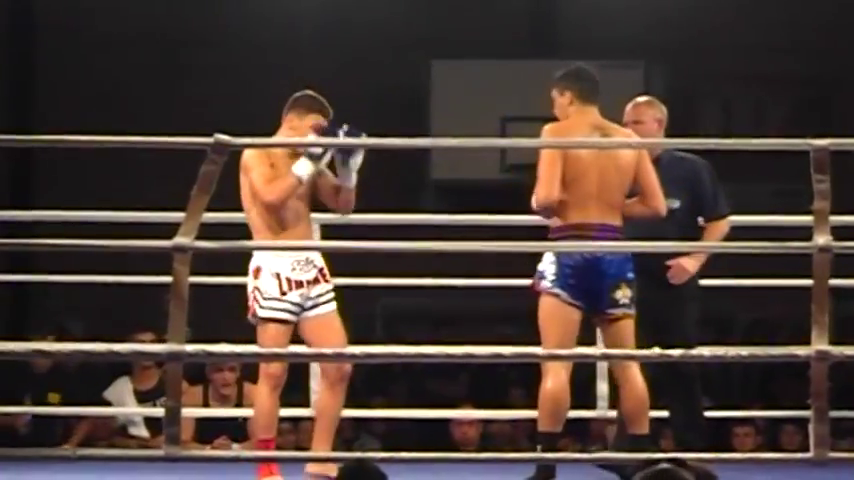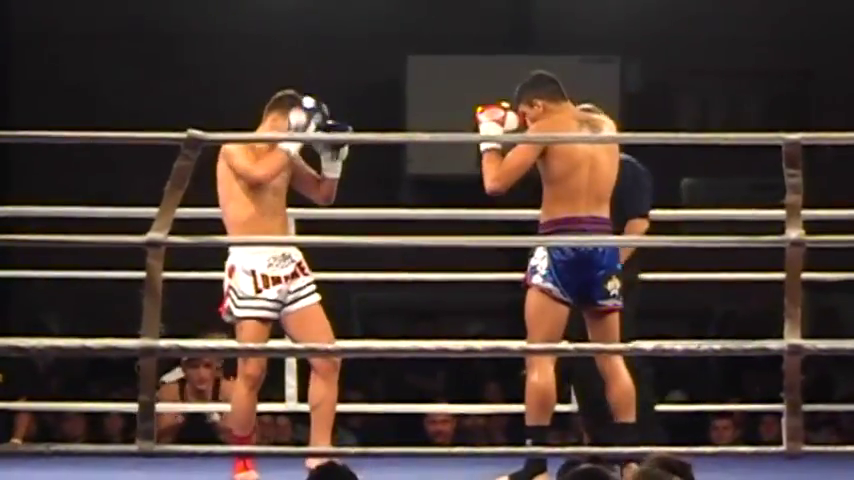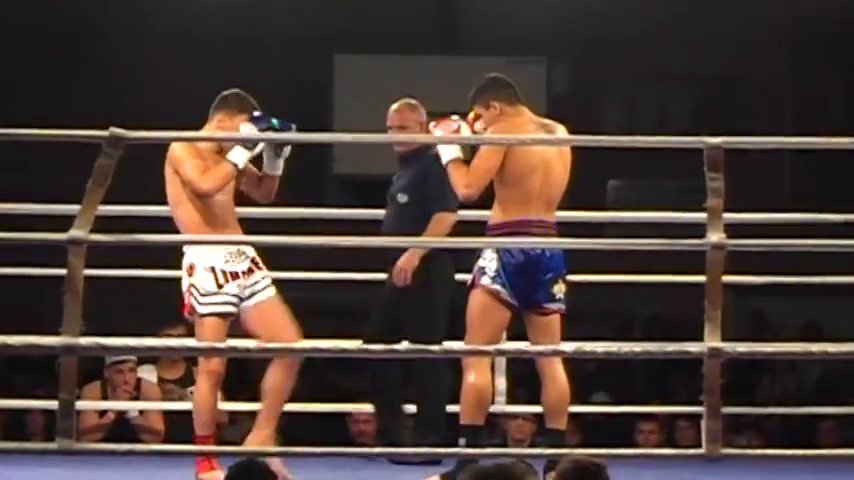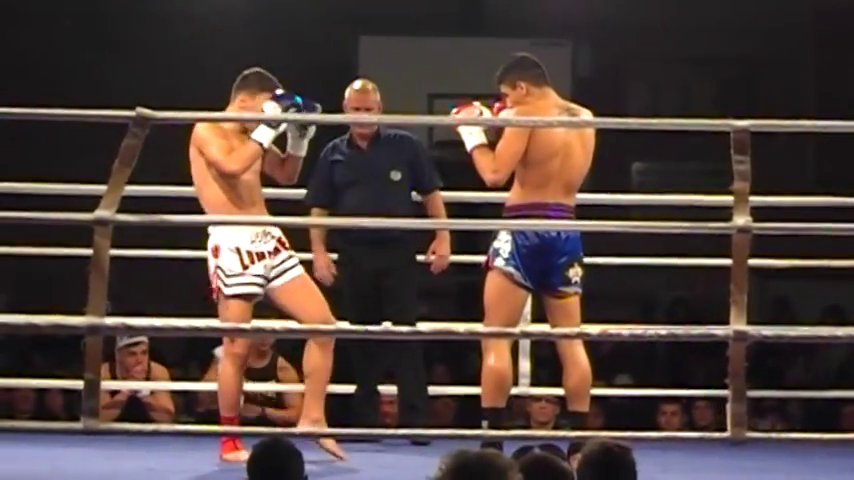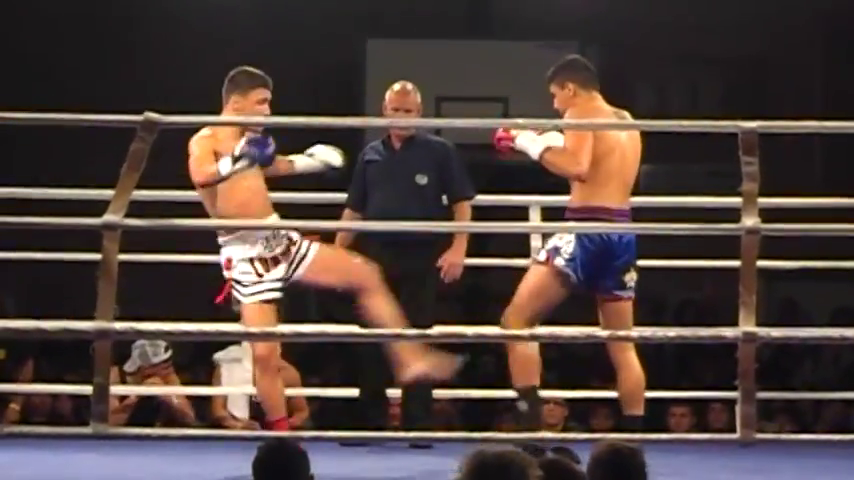
dt=1s
person 1, frame 1
left shoulder: (557, 132)
right shoulder: (629, 140)
left elbow: (546, 197)
right elbow: (656, 207)
left wrist: (542, 203)
left hip: (568, 256)
right hip: (614, 254)
left knee: (555, 366)
right knee: (626, 366)
person 1, frame 2
left shoulder: (546, 128)
right shoulder: (606, 127)
left elbow: (495, 182)
left wrist: (489, 132)
right wrist: (516, 128)
left hip: (561, 247)
right hip: (602, 246)
left knee: (540, 357)
right knee: (611, 357)
person 1, frame 3
left shoulder: (504, 131)
right shoulder: (559, 134)
left elbow: (467, 188)
left wrist: (448, 144)
right wrist: (476, 135)
left hip: (509, 249)
right hip: (547, 249)
left knee: (476, 357)
right knee: (549, 358)
person 1, frame 4
left shoulder: (526, 114)
right shoulder: (584, 119)
left elbow: (495, 174)
left wrist: (472, 131)
left hip: (525, 230)
right hip: (565, 231)
left knee: (496, 340)
right knee: (571, 342)
left ankle: (492, 443)
person 1, frame 5
left shoulder: (580, 116)
right shoulder: (627, 123)
left elbow: (576, 168)
left wrist: (529, 142)
right wrist: (553, 140)
left hip: (583, 232)
right hip: (620, 235)
left knee: (516, 319)
right knee: (621, 346)
left ankle: (530, 425)
person 2, frame 1
left shoulder: (311, 158)
right shoulder: (257, 154)
left elbow: (342, 204)
right elbow: (270, 196)
left wrist: (349, 162)
right wrist: (310, 160)
left hip: (311, 268)
right hip: (273, 269)
left knee: (338, 367)
right knee: (273, 372)
person 2, frame 2
left shoulder: (286, 158)
right shoulder: (235, 148)
left elbow: (323, 196)
right elbow: (259, 173)
left wrist: (333, 155)
right wrist: (296, 136)
left hip: (289, 264)
right hip: (250, 267)
left knee: (327, 359)
right knee: (252, 370)
person 2, frame 3
left shoulder: (230, 154)
right shoulder: (182, 149)
left elbow: (264, 192)
right elbow: (206, 185)
left wrist: (274, 153)
right wrist: (244, 148)
left hip: (243, 260)
right hip: (206, 264)
left knee: (289, 348)
right knee: (212, 367)
left ankle: (260, 440)
person 2, frame 4
left shoulder: (251, 136)
right shoulder: (207, 131)
left elbow: (286, 175)
right elbow: (232, 166)
left wrist: (297, 136)
right wrist: (268, 127)
left hip: (269, 240)
right hip: (233, 245)
left knee: (323, 326)
right knee: (237, 347)
left ankle: (313, 419)
right ankle: (230, 441)
person 2, frame 5
left shoulder: (243, 137)
right shoulder: (204, 141)
right elbow: (200, 177)
left wrist: (311, 160)
right wrist: (235, 161)
left hip: (280, 239)
right hip: (244, 256)
left knee: (366, 276)
right knee: (265, 355)
left ankle: (412, 362)
person 3, frame 1
left shoulder: (691, 168)
left elbow: (720, 222)
left wrist: (696, 259)
left hip: (675, 286)
right hip: (632, 284)
left knee: (682, 368)
left ankle: (692, 450)
person 3, frame 2
left shoulder: (626, 169)
left elbow: (638, 221)
left wrist: (615, 263)
left knee: (622, 359)
right knee: (578, 362)
left ankle: (648, 439)
right ankle: (601, 440)
person 3, frame 3
left shoulder: (434, 163)
right shoulder: (405, 167)
left elbow: (446, 214)
left wrist: (414, 254)
left hip: (426, 272)
right hip: (401, 272)
left knee: (426, 354)
right knee: (376, 345)
left ankle: (432, 439)
right ankle: (390, 432)
person 3, frame 4
left shoulder: (405, 145)
right shoulder: (333, 153)
left elbow: (431, 193)
right elbow: (319, 209)
left wrist: (443, 237)
right wrist: (319, 252)
left hip: (397, 251)
right hip: (355, 254)
right knee: (362, 335)
left ankle: (415, 419)
right ankle: (365, 418)
person 3, frame 5
left shoulder: (439, 151)
right shoulder: (370, 154)
left elbow: (462, 202)
right elbow: (354, 209)
left wrist: (458, 247)
right wrist: (337, 251)
left hip: (420, 255)
right hip: (377, 255)
right knee: (371, 338)
left ankle: (417, 423)
right ankle: (370, 421)
